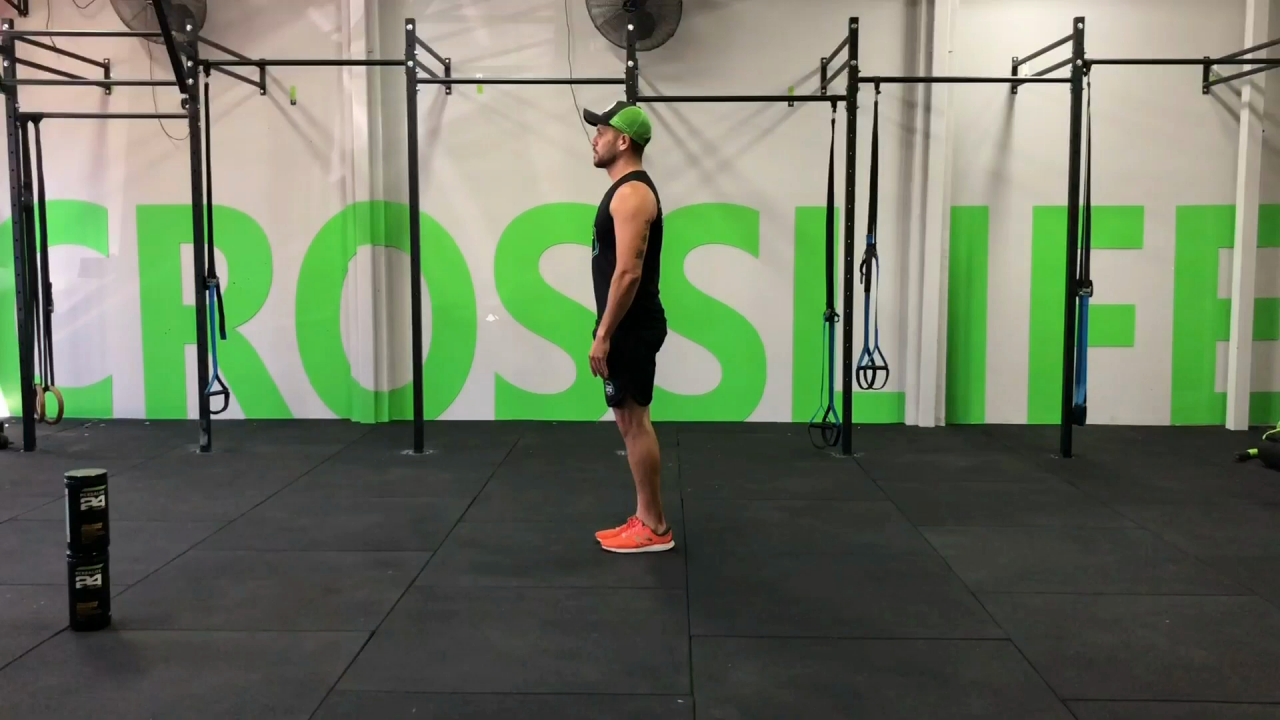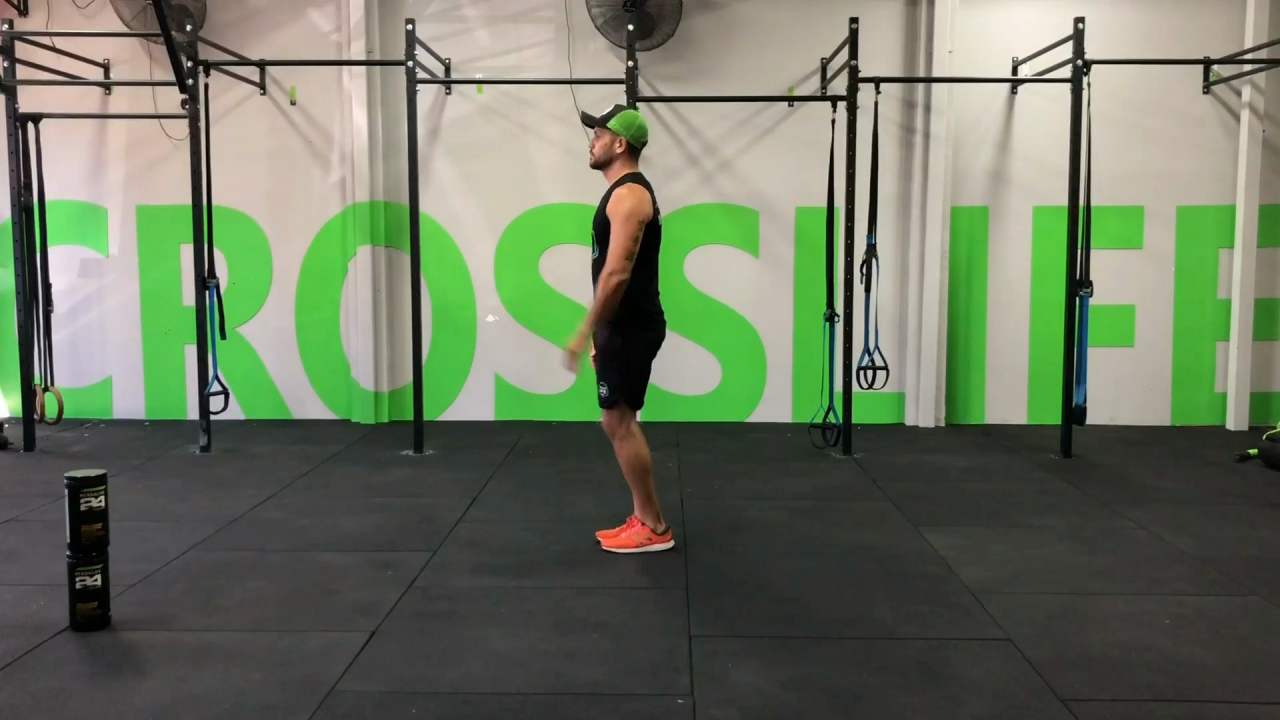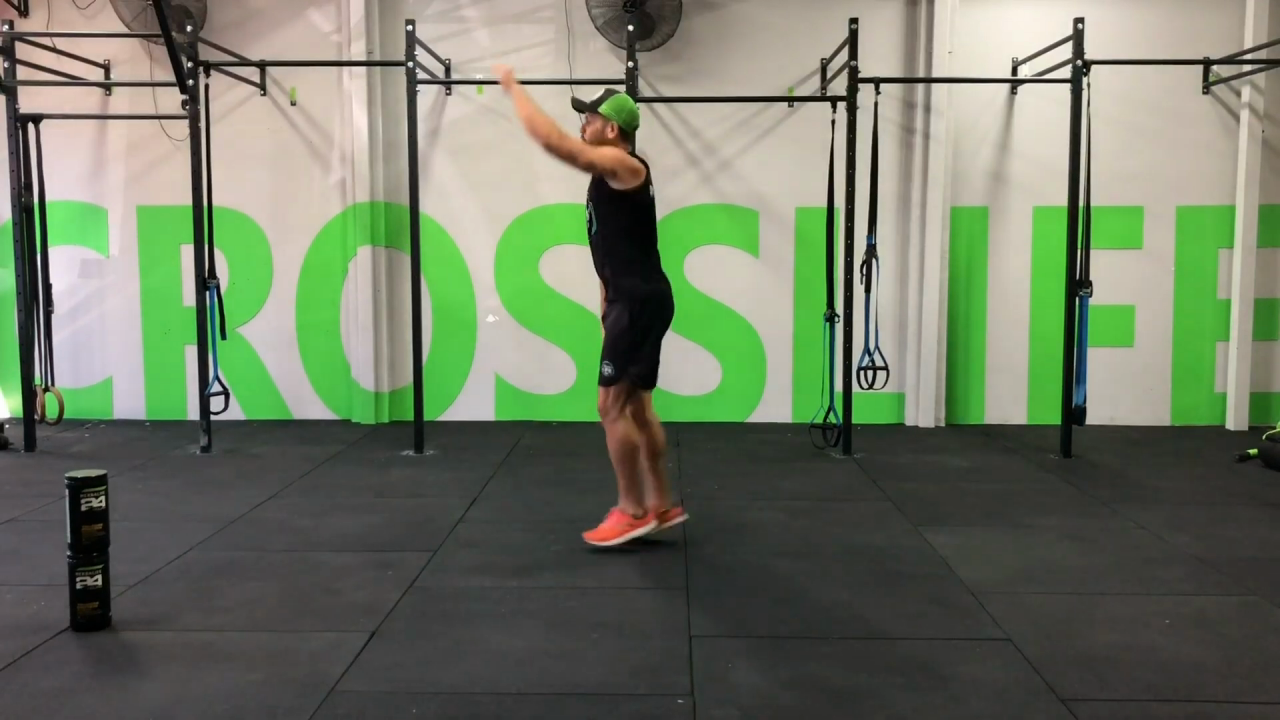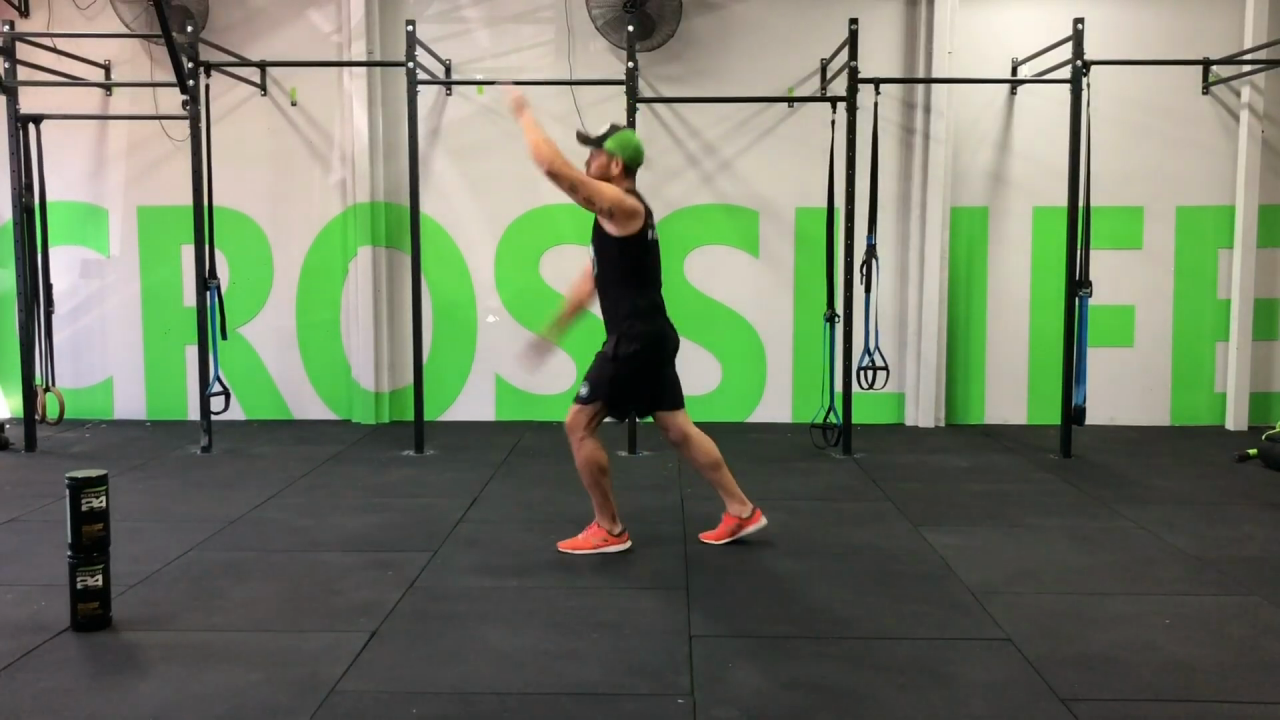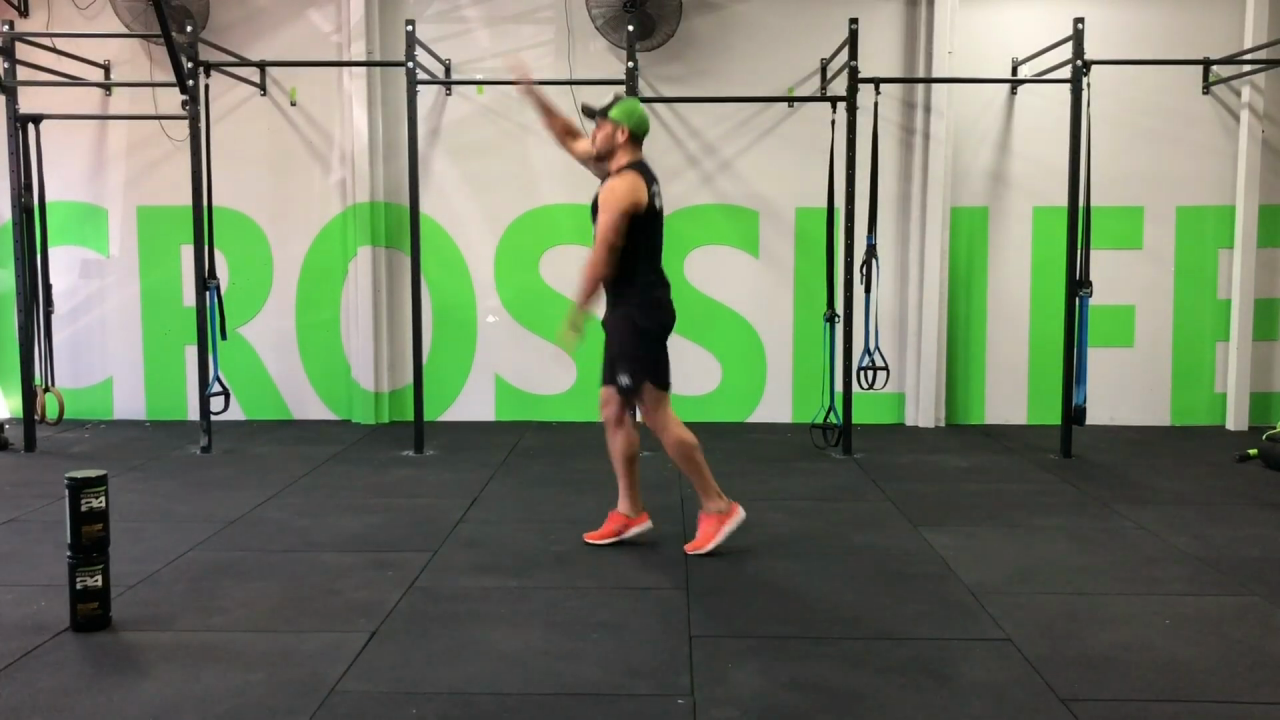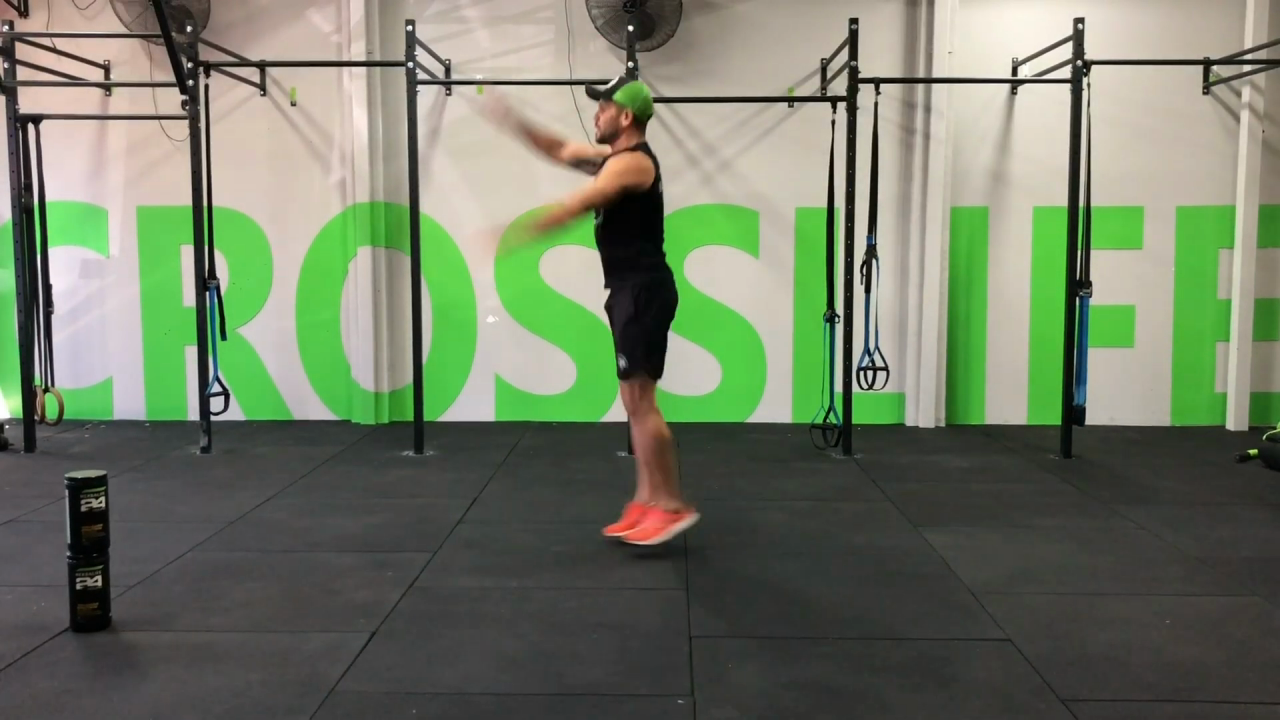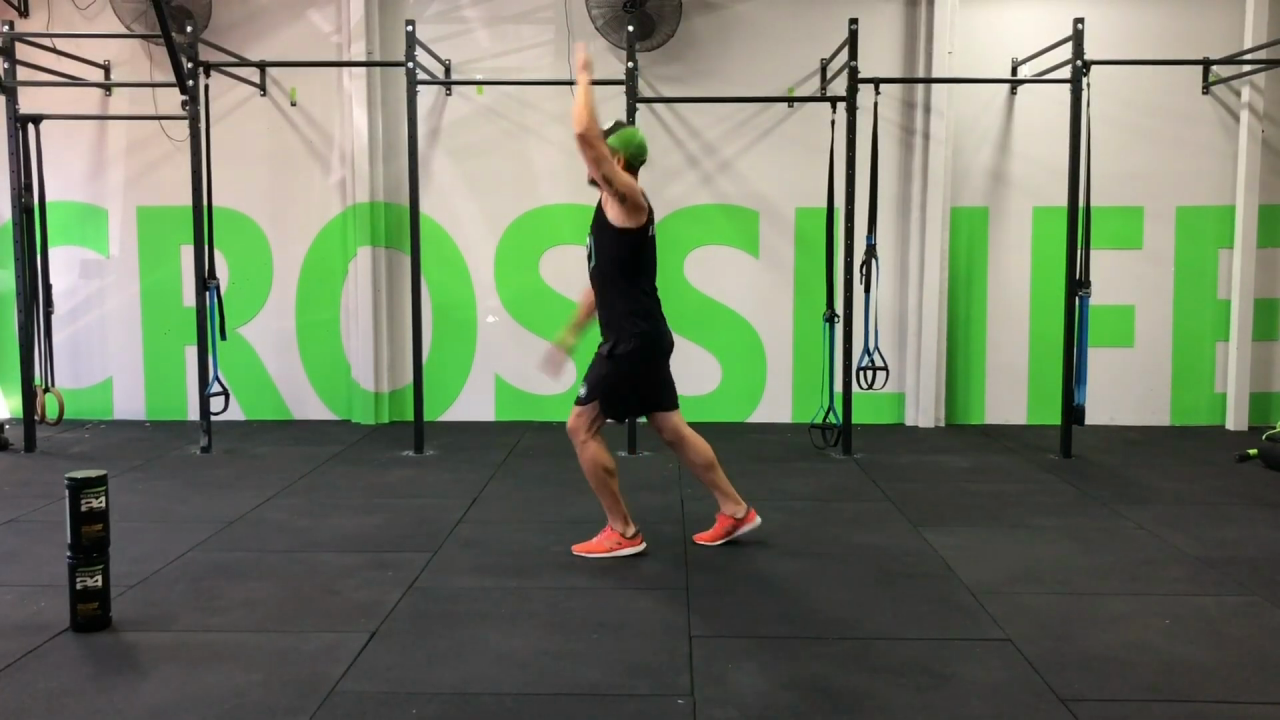
dt=0.3s
person 1, frame 1
left shoulder: (631, 193)
right shoulder: (629, 189)
left elbow: (628, 272)
left wrist: (602, 335)
right wrist: (608, 331)
left hip: (631, 328)
right hip: (628, 326)
left knee: (633, 424)
right knee: (632, 423)
left ankle: (654, 529)
right ankle: (646, 519)
person 1, frame 2
left shoulder: (629, 195)
right shoulder: (627, 192)
left elbow: (616, 274)
left wrist: (585, 332)
right wrist: (601, 333)
left hip: (630, 329)
right hip: (626, 327)
left knee: (619, 426)
right knee: (620, 425)
left ankle: (653, 527)
right ankle: (644, 518)
person 1, frame 3
left shoulder: (622, 167)
right shoulder: (615, 178)
left elbow: (548, 137)
left wrist: (514, 90)
right wrist: (607, 314)
left hip: (640, 304)
right hip: (631, 301)
left knee: (614, 405)
right knee: (634, 406)
left ankle: (633, 509)
right ankle: (658, 503)
person 1, frame 4
left shoulder: (622, 206)
right shoulder: (618, 214)
left elbow: (553, 166)
right elbow: (590, 283)
left wrist: (525, 116)
right wrist: (551, 332)
left hip: (636, 339)
right hip: (648, 335)
left knee: (578, 427)
right knee: (678, 429)
left ankle: (608, 529)
right ankle: (740, 511)
person 1, frame 5
left shoulder: (623, 185)
right shoulder: (630, 172)
left elbow: (599, 261)
right elbow: (576, 142)
left wrist: (569, 324)
right wrist: (537, 98)
left hip: (641, 313)
right hip: (632, 308)
left knee: (656, 416)
right knee: (613, 409)
left ankle: (717, 508)
right ankle: (629, 512)
person 1, frame 6
left shoulder: (633, 161)
right shoulder: (619, 158)
left elbow: (578, 204)
right elbow: (560, 148)
left wrist: (519, 228)
right wrist: (511, 118)
left hip: (644, 295)
right hip: (632, 295)
left knee: (641, 403)
right knee: (637, 403)
left ankle: (670, 505)
right ankle: (647, 500)
person 1, frame 7
left shoulder: (626, 201)
right shoulder: (614, 211)
left elbow: (585, 136)
right elbow: (600, 283)
left wrist: (583, 78)
right wrist: (568, 336)
left hip: (632, 342)
right hip: (632, 337)
left knee: (581, 429)
right knee: (672, 429)
left ankle: (622, 531)
right ankle: (735, 511)
